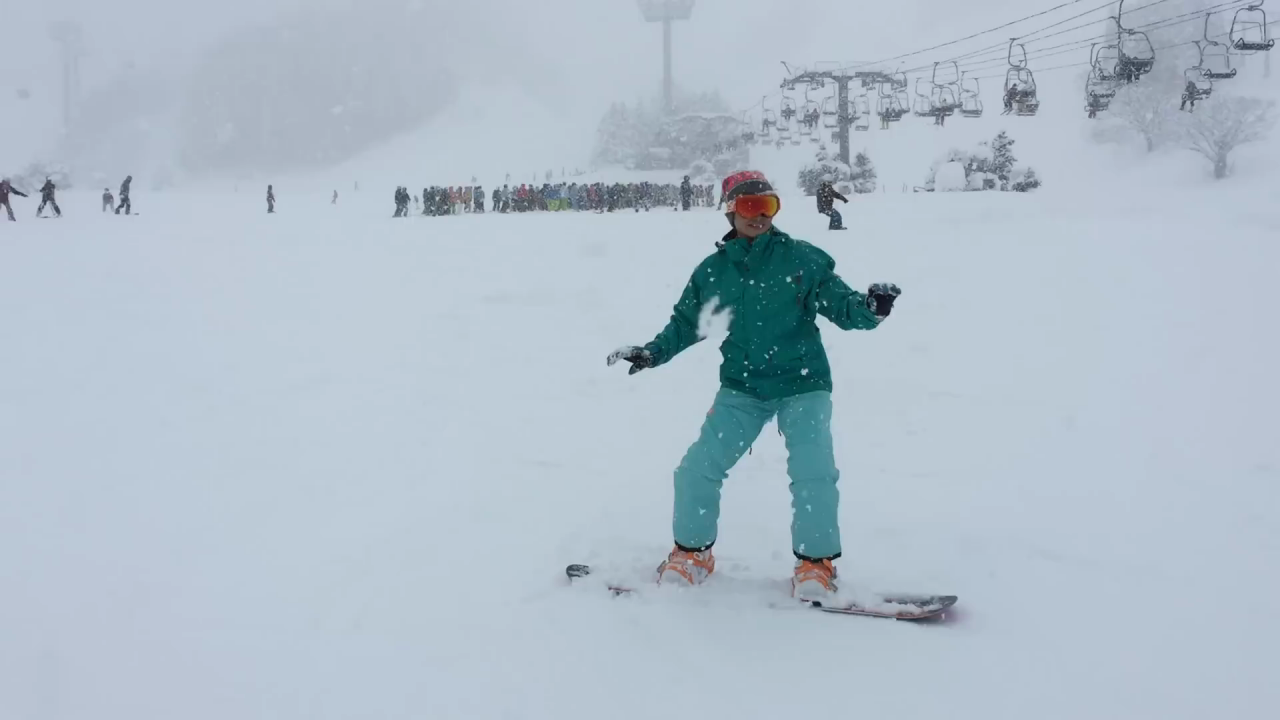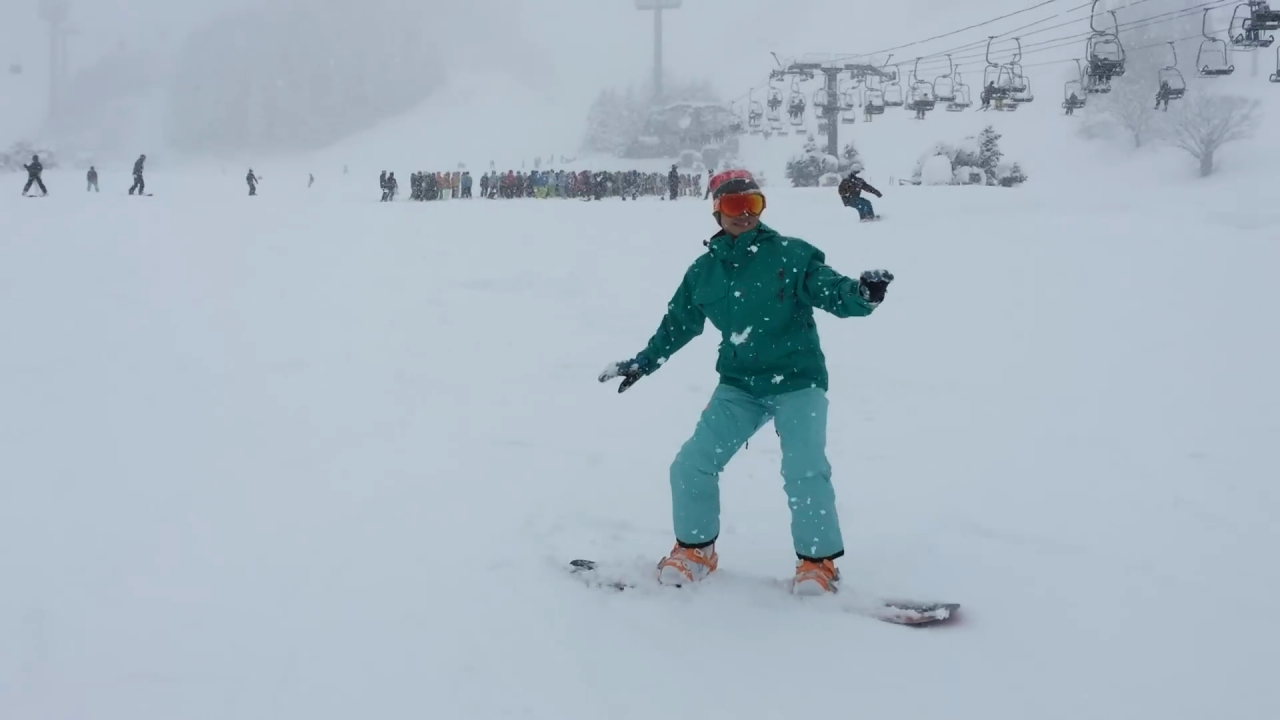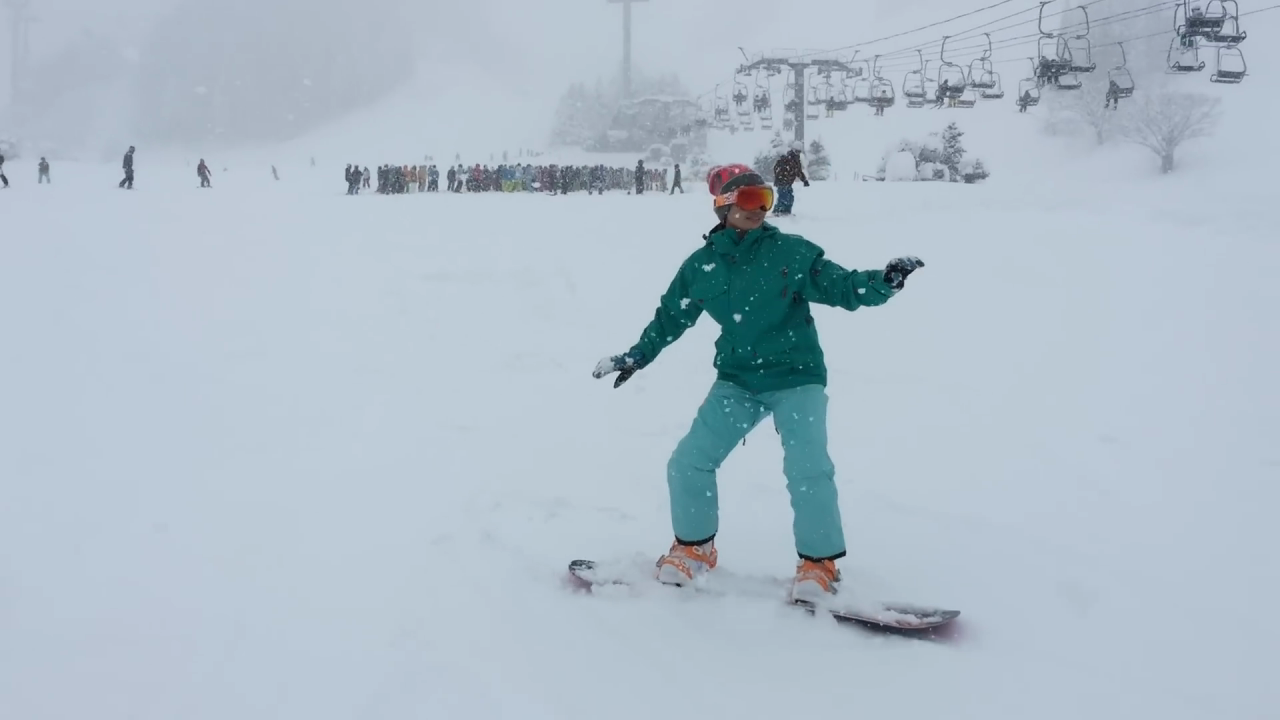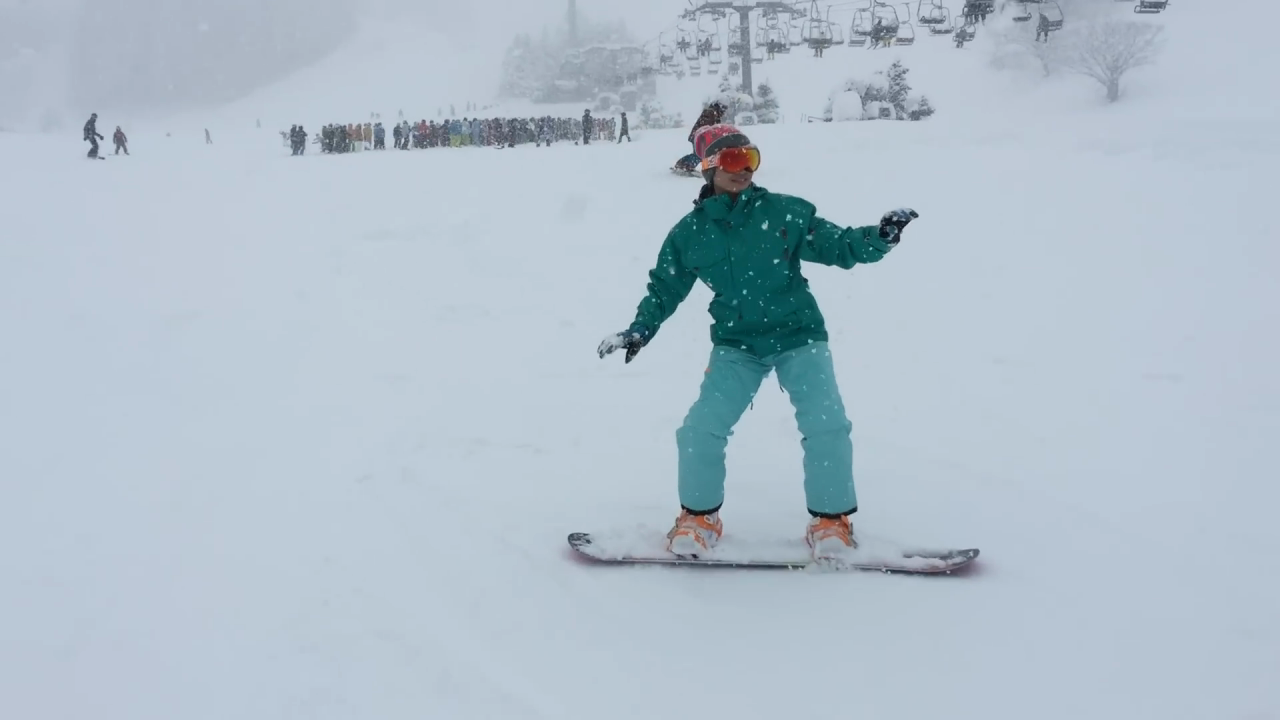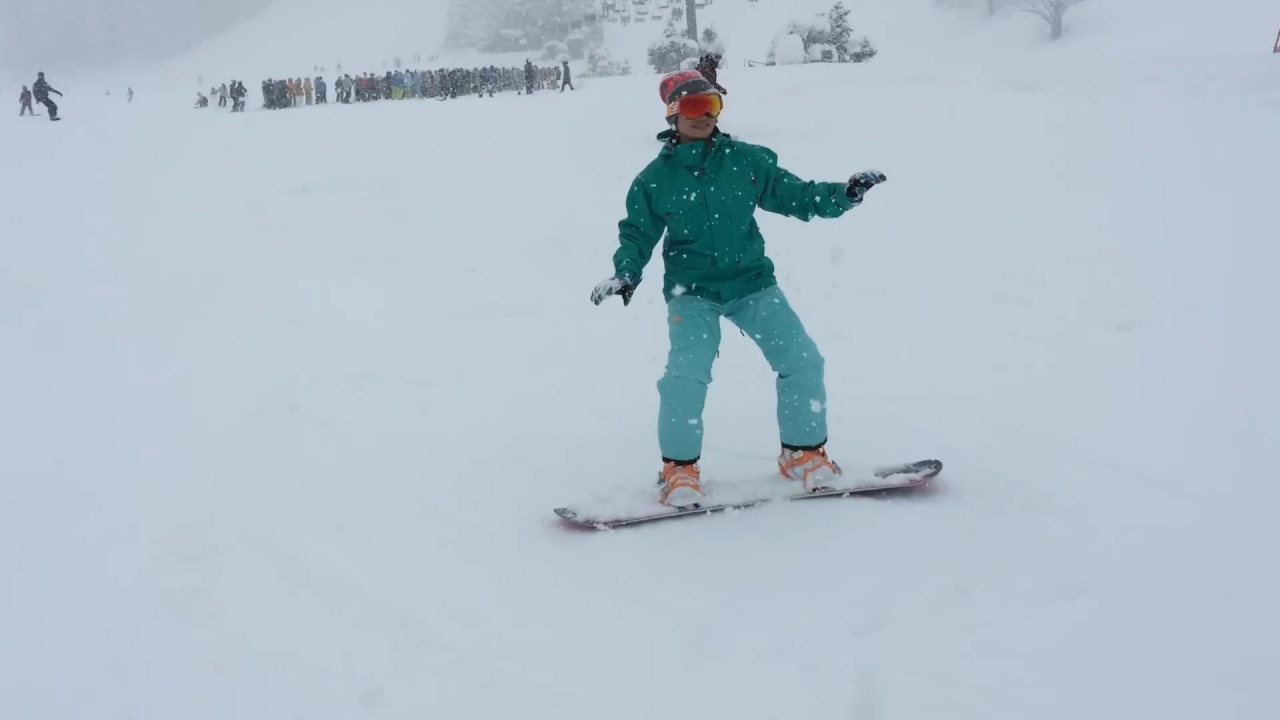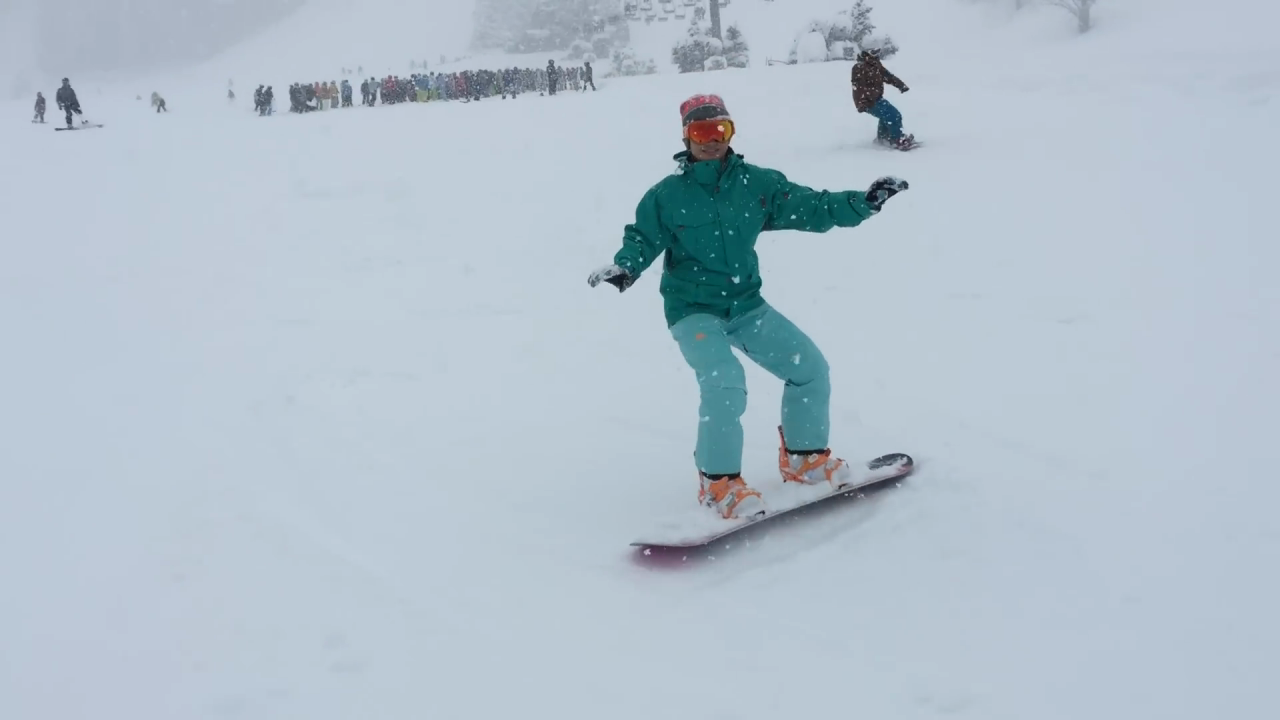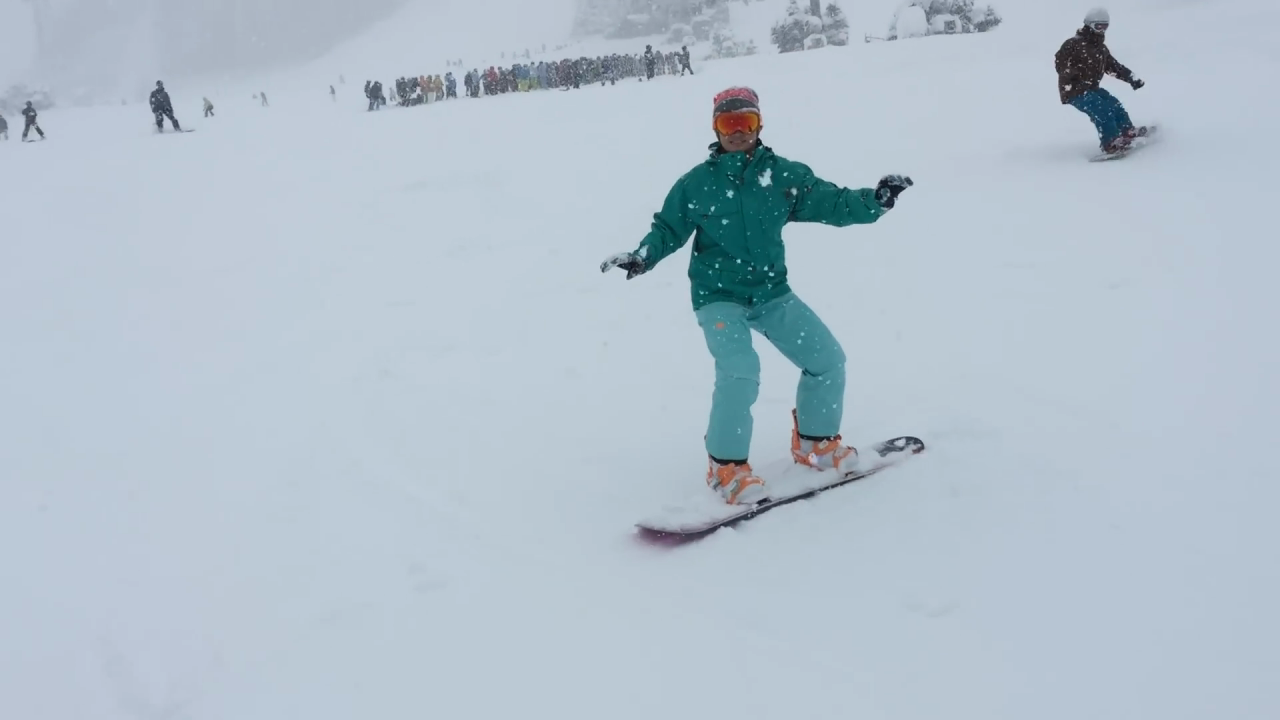
dt=0.7s
person 1, frame 1
left shoulder: (803, 259)
right shoulder: (712, 270)
left elbow: (840, 306)
right elbow: (687, 323)
left wrist: (871, 307)
right wrist: (653, 351)
left hip: (802, 384)
right hip: (741, 386)
left knee: (813, 472)
right knee: (696, 470)
left ankle: (815, 563)
right ankle: (692, 553)
person 1, frame 2
left shoulder: (792, 255)
right shoulder: (704, 270)
left elbow: (834, 293)
right elbow: (680, 322)
left wrist: (864, 293)
right wrist: (644, 361)
left hip: (798, 382)
right hip: (739, 385)
left knee: (804, 470)
right knee: (691, 466)
left ankle: (817, 562)
right ankle: (695, 549)
person 1, frame 3
left shoulder: (793, 253)
right shoulder: (701, 265)
left elbow: (842, 287)
right elbow: (672, 315)
left wrist: (884, 282)
right wrist: (637, 355)
left hip: (797, 378)
right hip: (736, 382)
left knee: (808, 469)
right knee: (689, 462)
left ankle: (819, 563)
right ankle: (694, 549)
person 1, frame 4
left shoulder: (786, 212)
right shoulder: (689, 233)
left elbow: (837, 246)
right elbow: (665, 288)
left wrist: (880, 237)
right wrist: (641, 329)
left hip: (798, 336)
right hip: (736, 344)
left knee: (826, 424)
right knee: (701, 429)
left ankle: (829, 518)
right ankle: (698, 517)
person 1, frame 5
left shoulder: (748, 160)
right shoulder: (654, 179)
left elbow: (796, 197)
right elbow: (637, 234)
left wrist: (845, 194)
right wrist: (626, 273)
left hip: (753, 282)
right hip: (692, 291)
left knee: (802, 359)
right knee: (686, 374)
left ankle: (803, 452)
right ankle: (678, 467)
person 1, frame 6
left shoulder: (757, 183)
right shoulder: (666, 195)
left elbow: (811, 208)
right elbow: (642, 240)
left wrist: (864, 203)
right wrist: (624, 266)
left hip: (747, 304)
right hip: (693, 310)
left knee: (810, 367)
right knee: (725, 384)
left ankle: (804, 457)
right ankle: (719, 482)
person 1, frame 7
left shoulder: (785, 175)
right shoulder: (694, 184)
left elbow: (832, 203)
right elbow: (668, 229)
left wrist: (875, 201)
right wrist: (643, 256)
left hip: (771, 293)
right hip: (717, 297)
left knee: (827, 358)
right knee: (739, 373)
left ankle: (816, 443)
right ankle: (726, 468)
